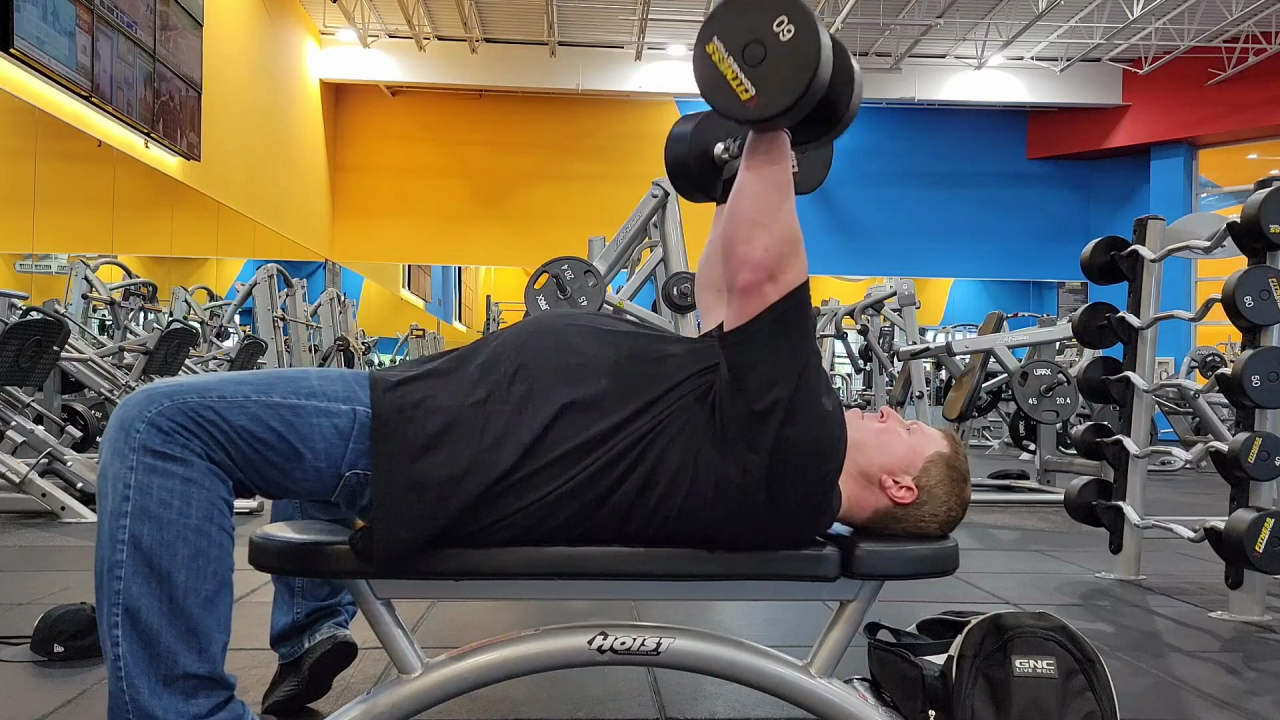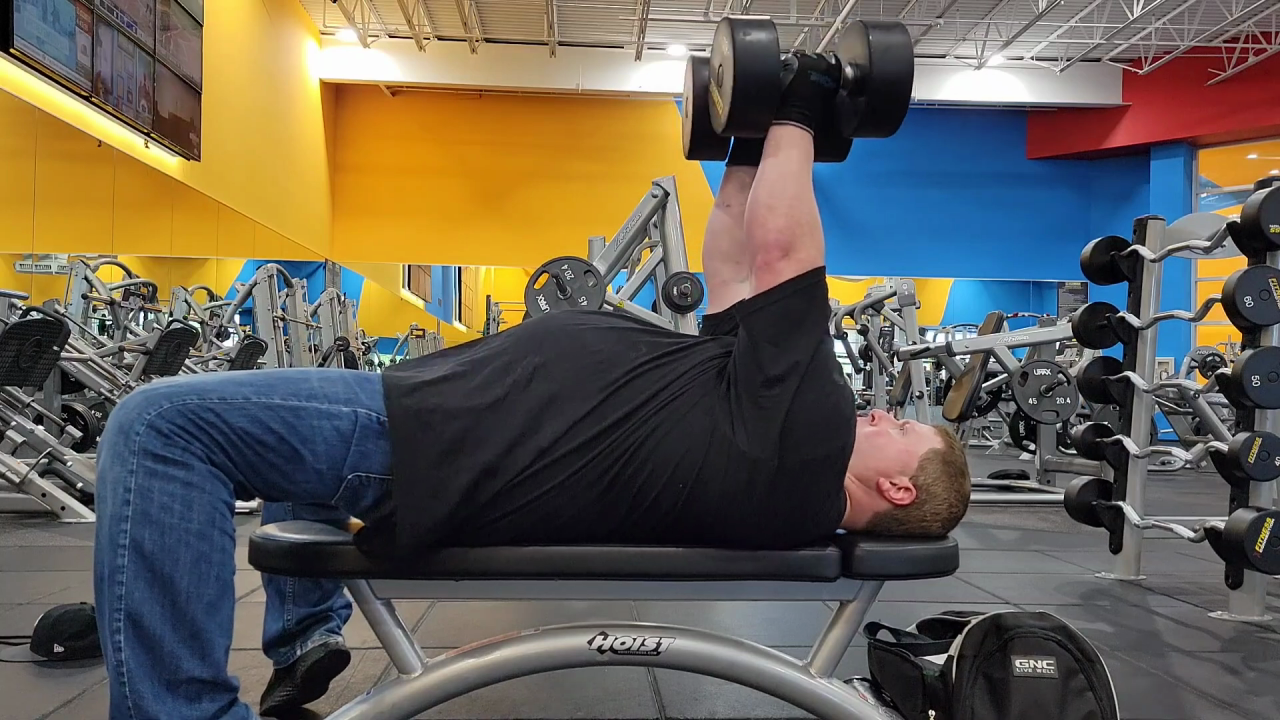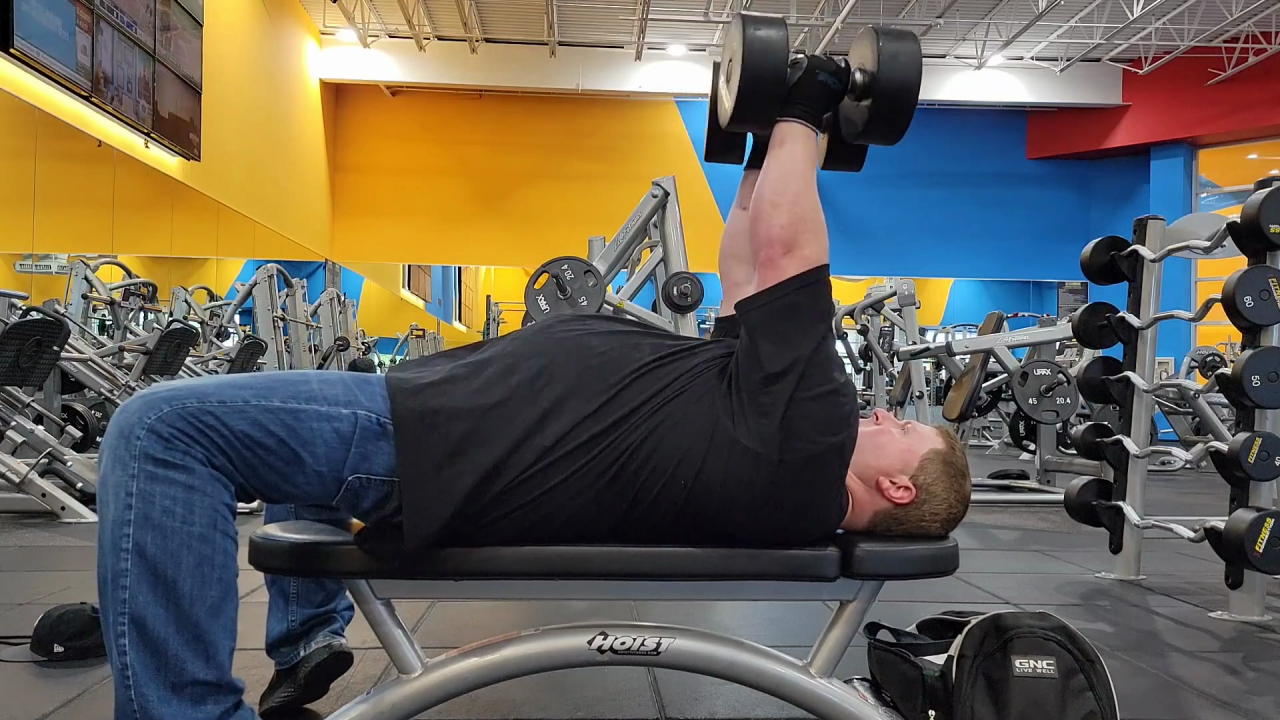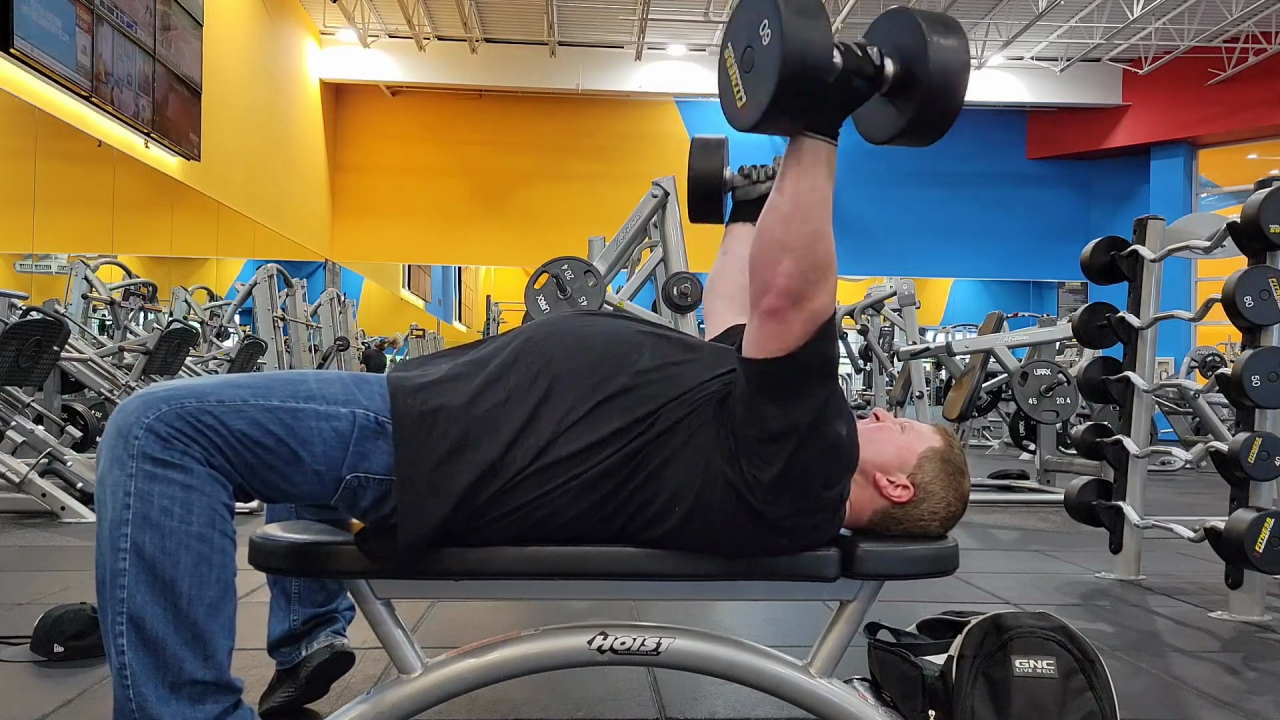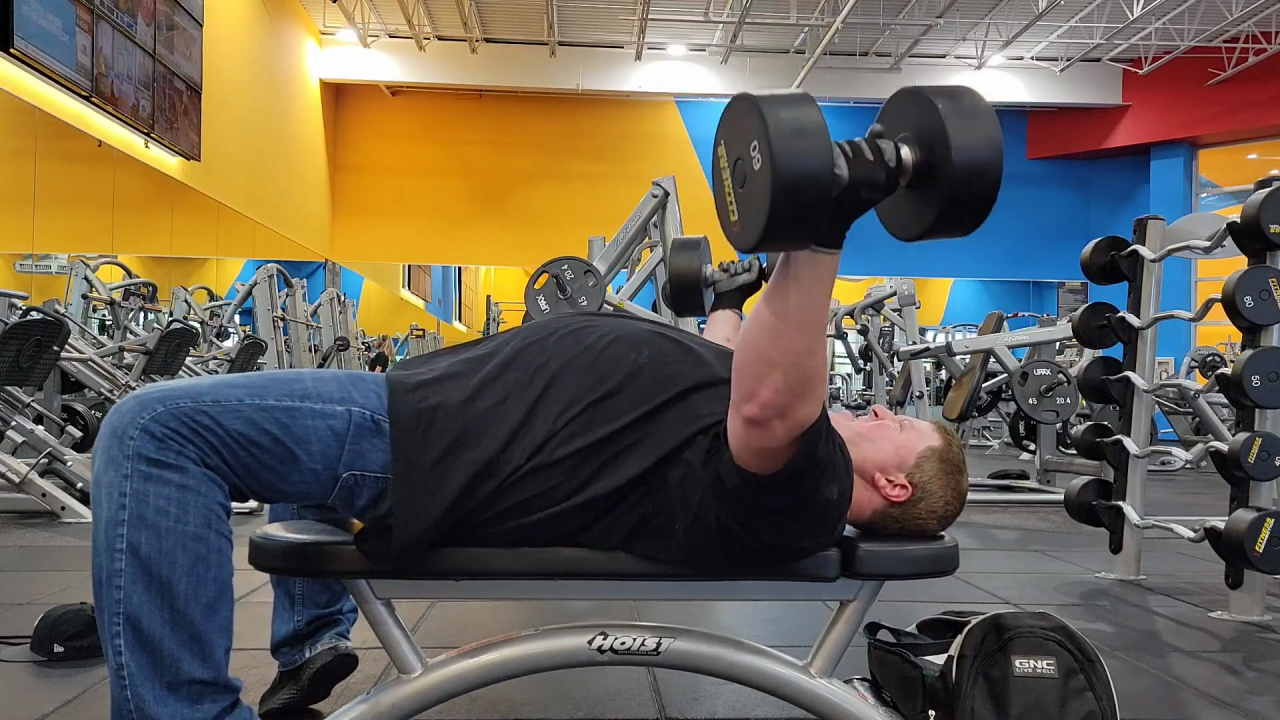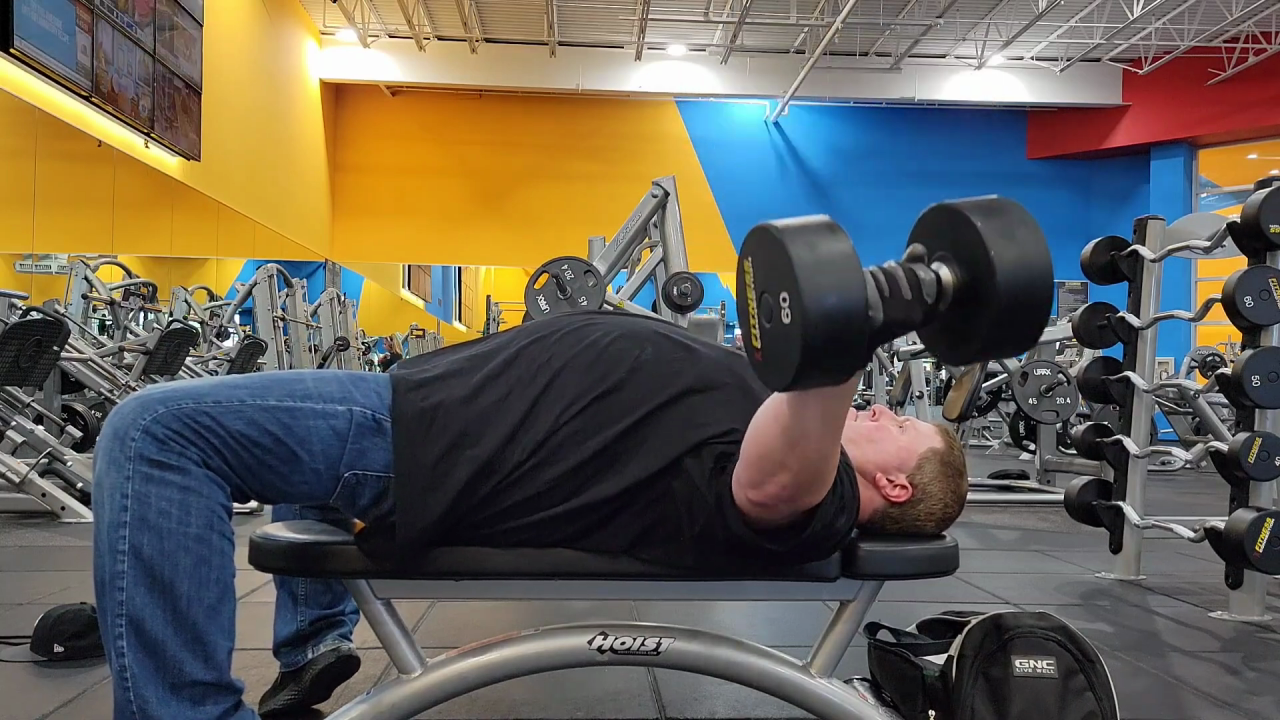
dt=0.7s
person 1, frame 1
left shoulder: (799, 455)
right shoulder: (778, 432)
left elbow: (761, 279)
right elbow: (724, 305)
left wrist: (775, 128)
right wrist: (739, 182)
left hip: (430, 450)
right hip: (459, 418)
left knee: (161, 424)
right knee: (301, 400)
right ankle: (314, 636)
person 1, frame 2
left shoulder: (806, 444)
right shoulder: (776, 420)
left elbow: (780, 256)
right elbow: (738, 279)
left wrist: (793, 118)
right wrist: (746, 146)
left hip: (431, 450)
right hip: (457, 412)
left knee: (162, 423)
right ankle: (304, 641)
person 1, frame 3
left shoulder: (809, 439)
right shoulder: (779, 418)
left elbow: (784, 257)
right elbow: (749, 283)
left wrist: (799, 114)
right wrist: (766, 153)
left hip: (431, 450)
left knee: (161, 428)
right knee: (288, 403)
right ankle: (306, 647)
person 1, frame 4
left shoulder: (798, 474)
right shoulder: (786, 434)
left elbow: (789, 301)
right elbow: (737, 324)
left wrist: (816, 130)
right wrist: (745, 215)
left hip: (427, 448)
left knee: (160, 428)
right knee: (288, 407)
person 1, frame 5
left shoulder: (803, 488)
right shoulder: (802, 448)
left elbow: (764, 405)
right elbow: (724, 379)
left wrist: (823, 228)
right wrist: (729, 297)
left knee: (157, 429)
right knee: (290, 404)
right ankle: (312, 648)
person 1, frame 6
left shoulder: (813, 493)
right shoulder: (778, 421)
left elbow: (769, 482)
left knee: (157, 430)
right knee: (291, 410)
right ankle: (313, 647)
